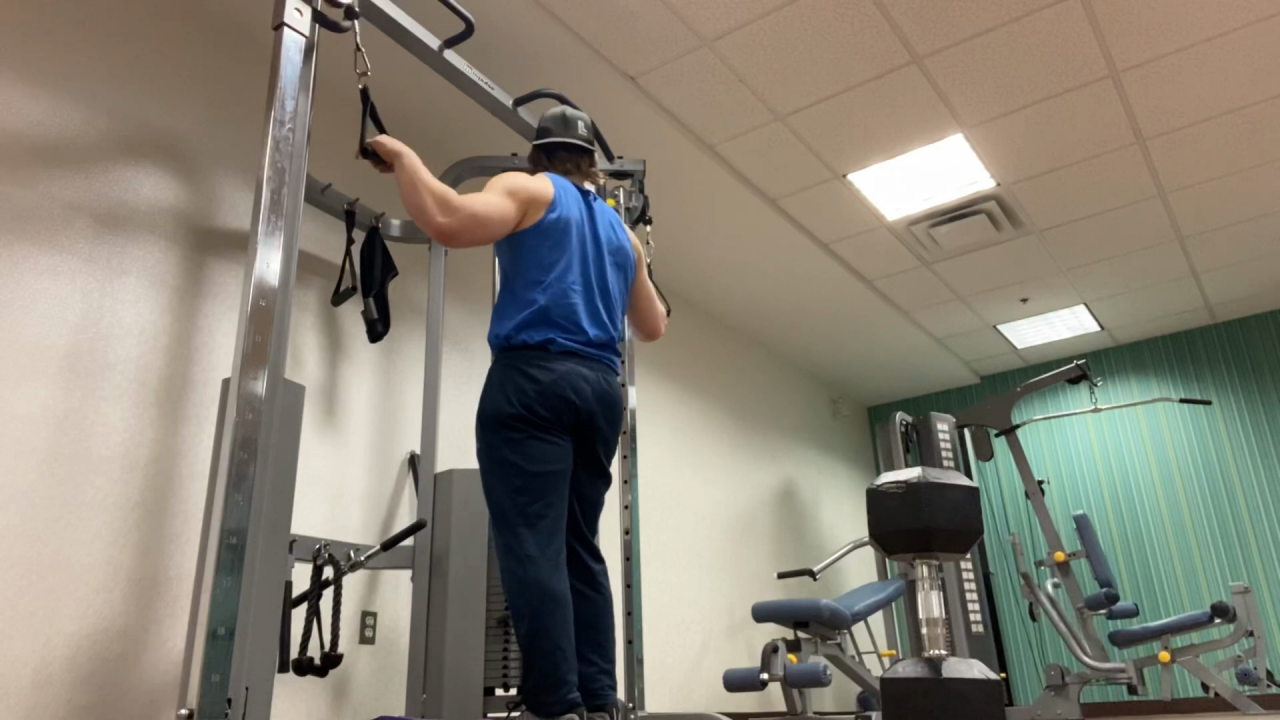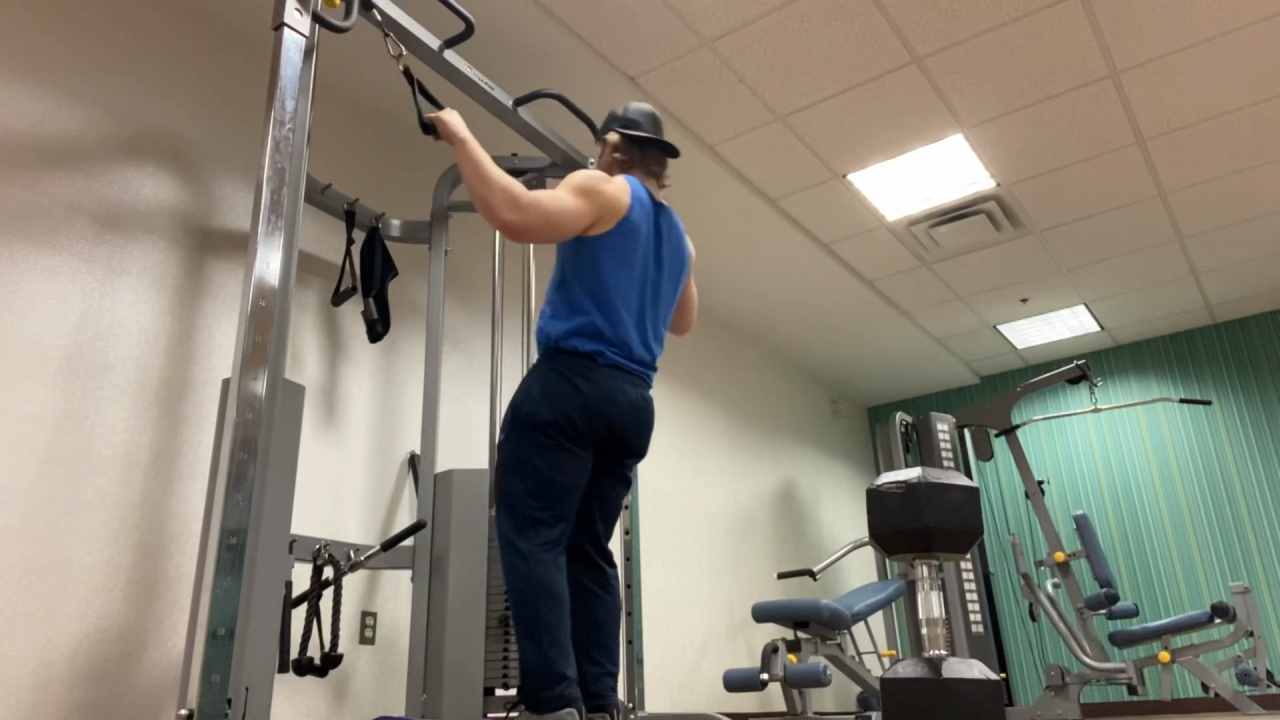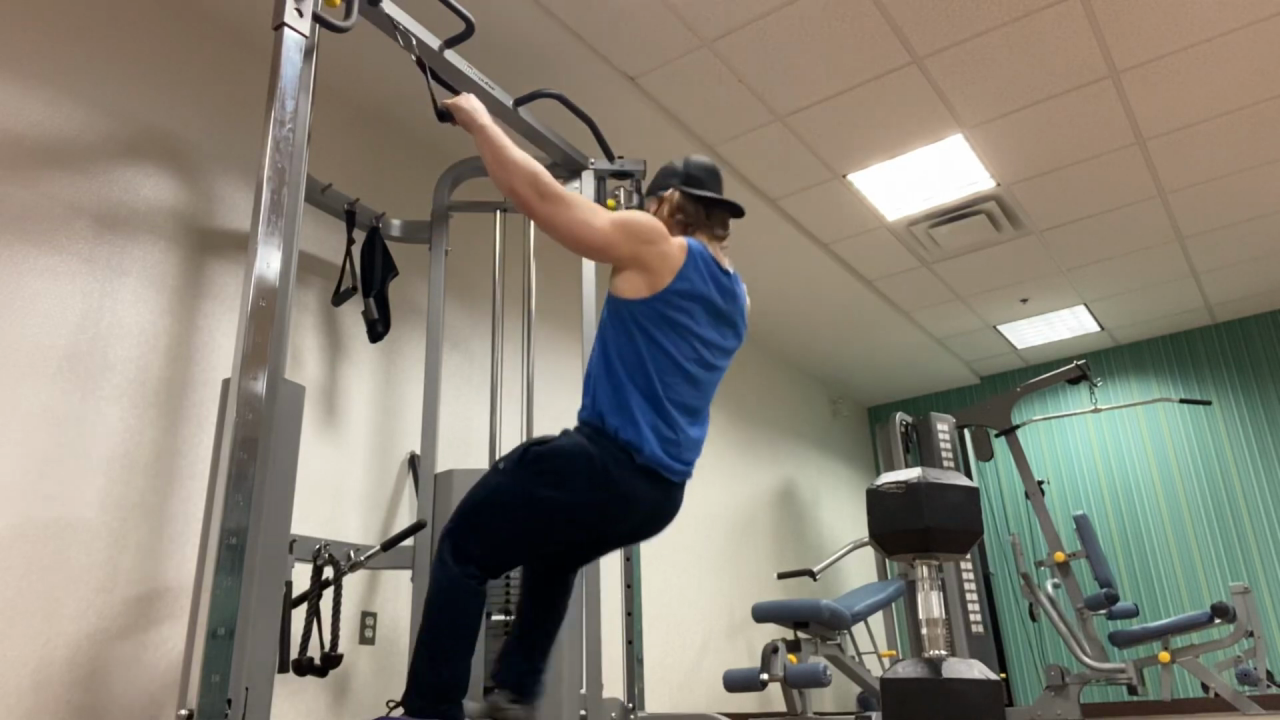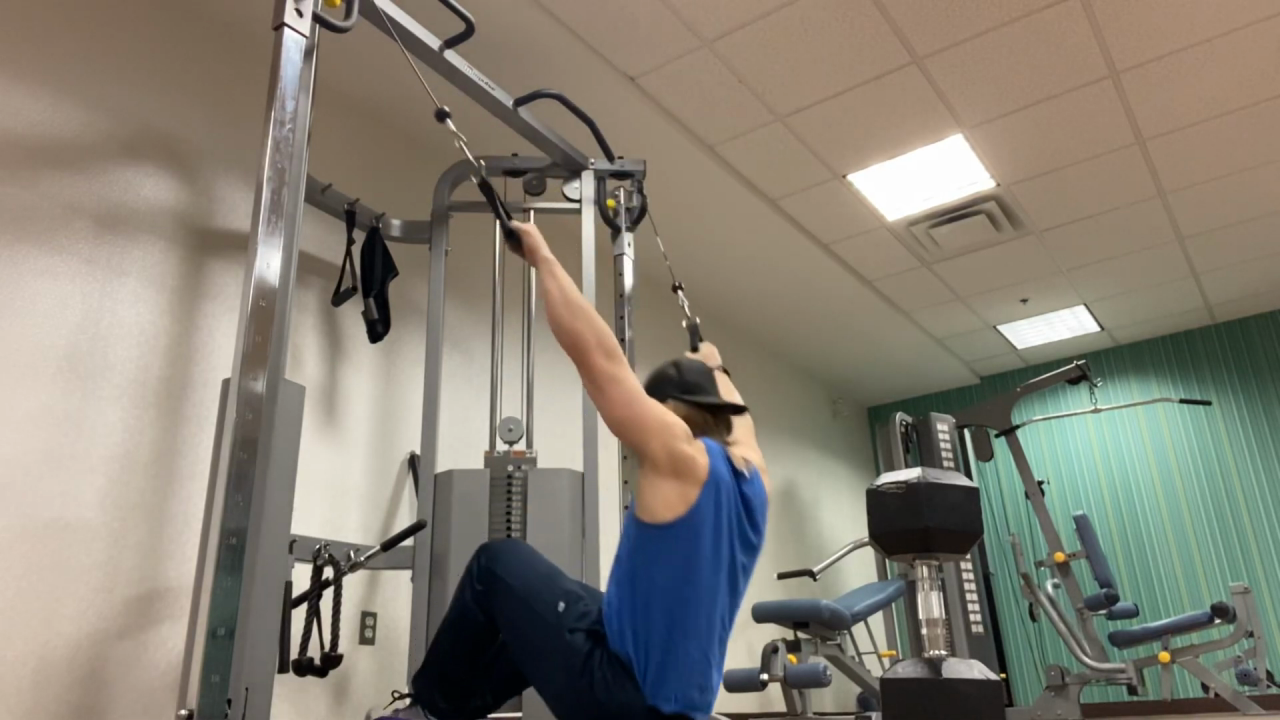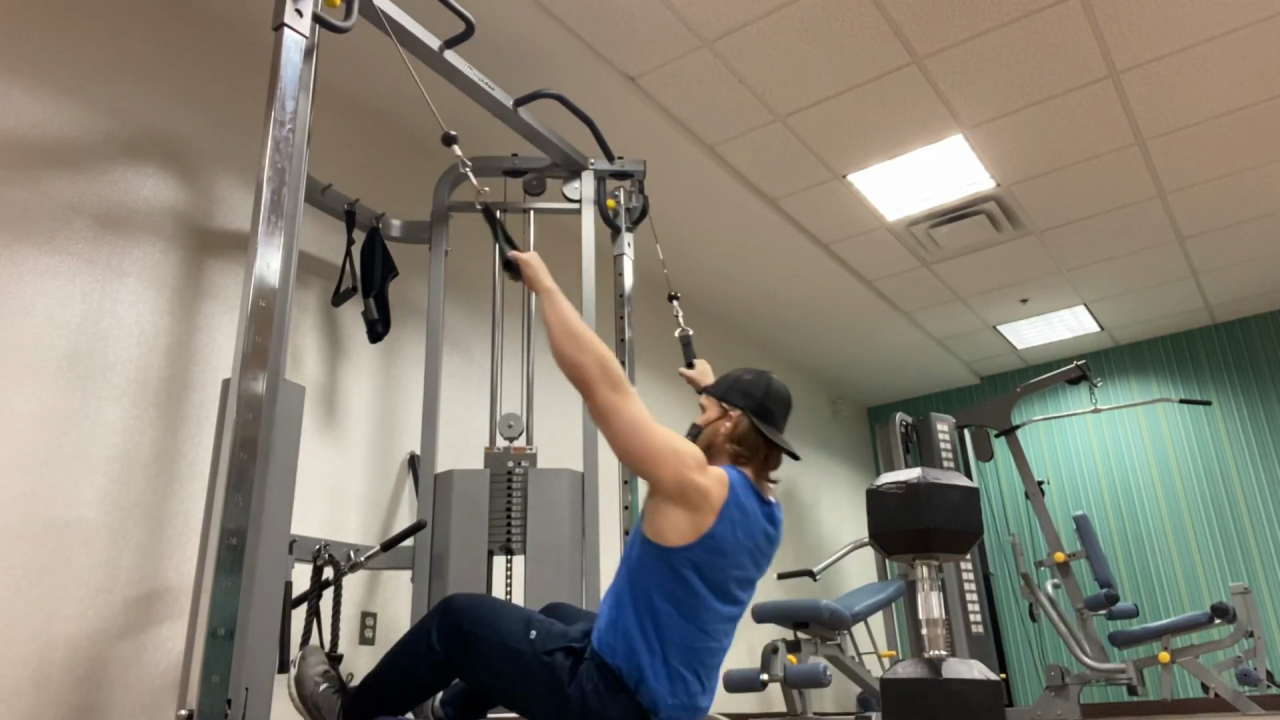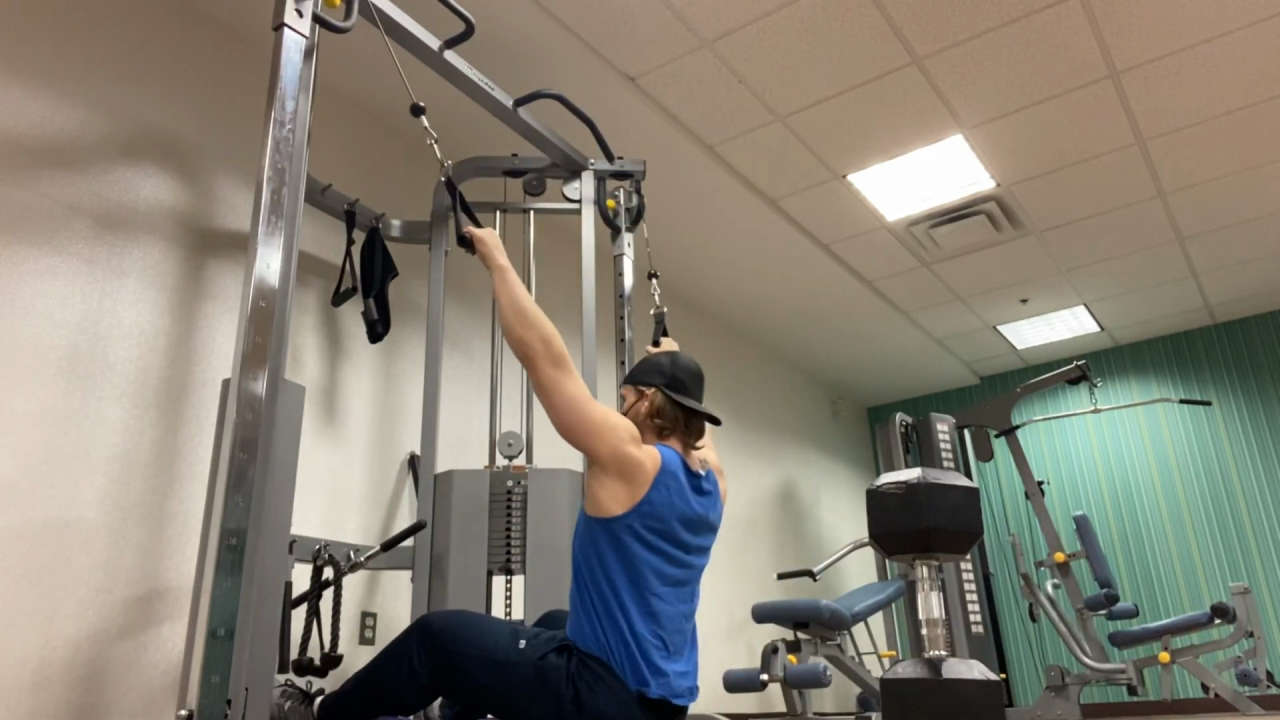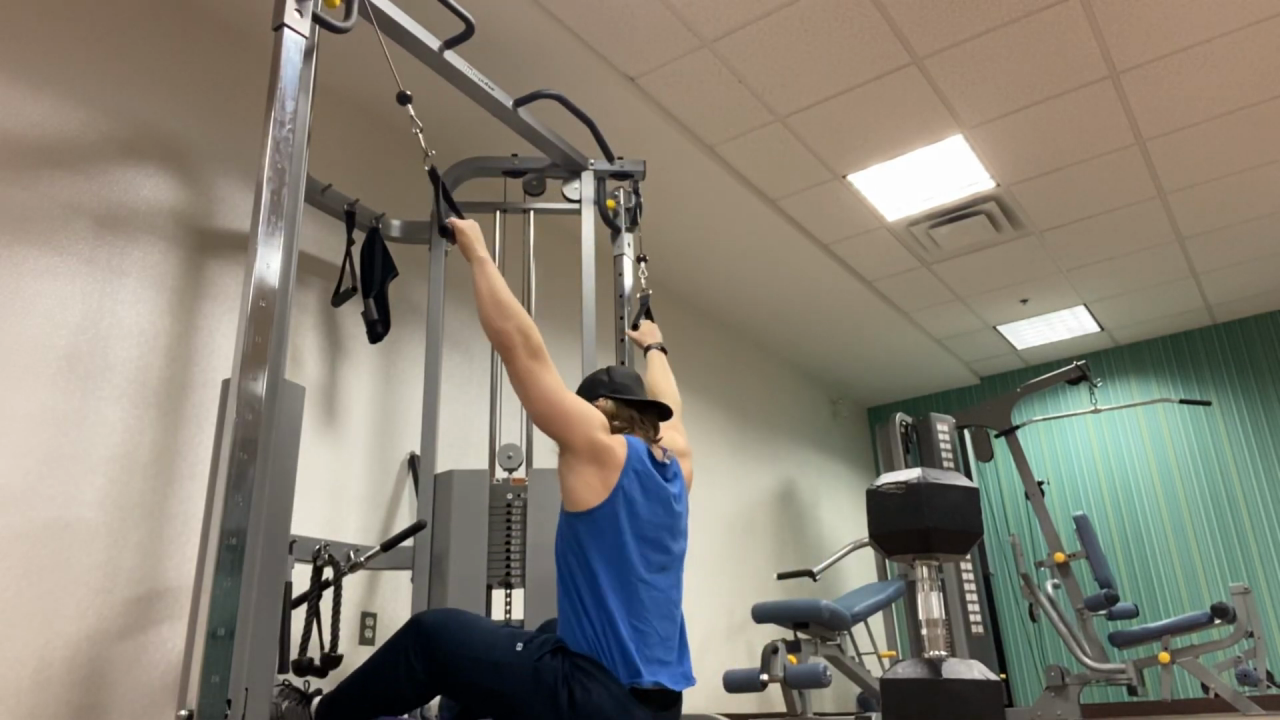
dt=0.7s
person 1, frame 1
left shoulder: (528, 190)
right shoulder: (621, 230)
left elbow: (448, 221)
right elbow: (653, 326)
left wrist: (402, 156)
right wrist: (641, 287)
left hip: (534, 381)
right hip: (601, 391)
left knee: (533, 548)
right knee: (578, 551)
person 1, frame 2
left shoulder: (601, 190)
right shoulder: (678, 235)
left elbow: (515, 215)
right elbow: (683, 320)
left wrist: (461, 137)
left hip: (571, 386)
right hip: (632, 401)
left knee: (531, 539)
right knee: (588, 551)
person 1, frame 3
left shoulder: (654, 249)
right shoulder: (736, 294)
left elbow: (540, 196)
left wrist: (478, 120)
left hip: (607, 464)
right hip: (660, 493)
left knee: (464, 550)
right knee: (551, 549)
person 1, frame 4
left shoulder: (683, 461)
right shoulder: (751, 477)
left elbow: (600, 359)
right elbow: (737, 416)
left wrist: (541, 256)
right wrist: (714, 368)
left knee: (497, 564)
right knee: (555, 611)
person 1, frame 5
left shoulder: (697, 484)
right shoulder: (764, 509)
left elbow: (602, 381)
right elbow: (740, 429)
left wrist: (544, 284)
right wrist: (709, 386)
left knee: (459, 618)
right knee: (563, 619)
person 1, frame 6
left shoulder: (630, 459)
right shoulder: (709, 478)
left elbow: (545, 357)
right elbow: (690, 420)
left wrist: (497, 261)
right wrist: (669, 360)
left knee: (440, 636)
right knee: (554, 628)
person 1, frame 7
left shoulder: (602, 451)
right shoulder: (673, 462)
left elbow: (521, 348)
right elbow: (666, 407)
left wrist: (477, 253)
right wrist: (653, 348)
left knee: (434, 635)
right knee: (551, 636)
